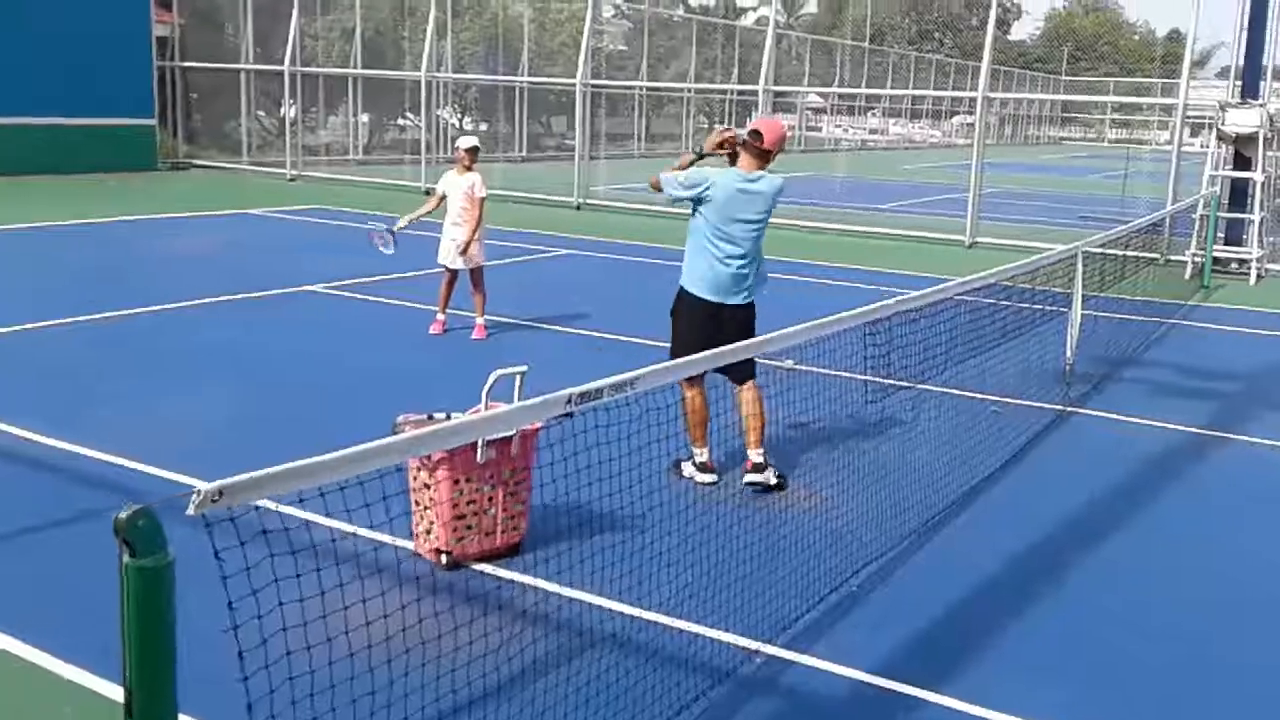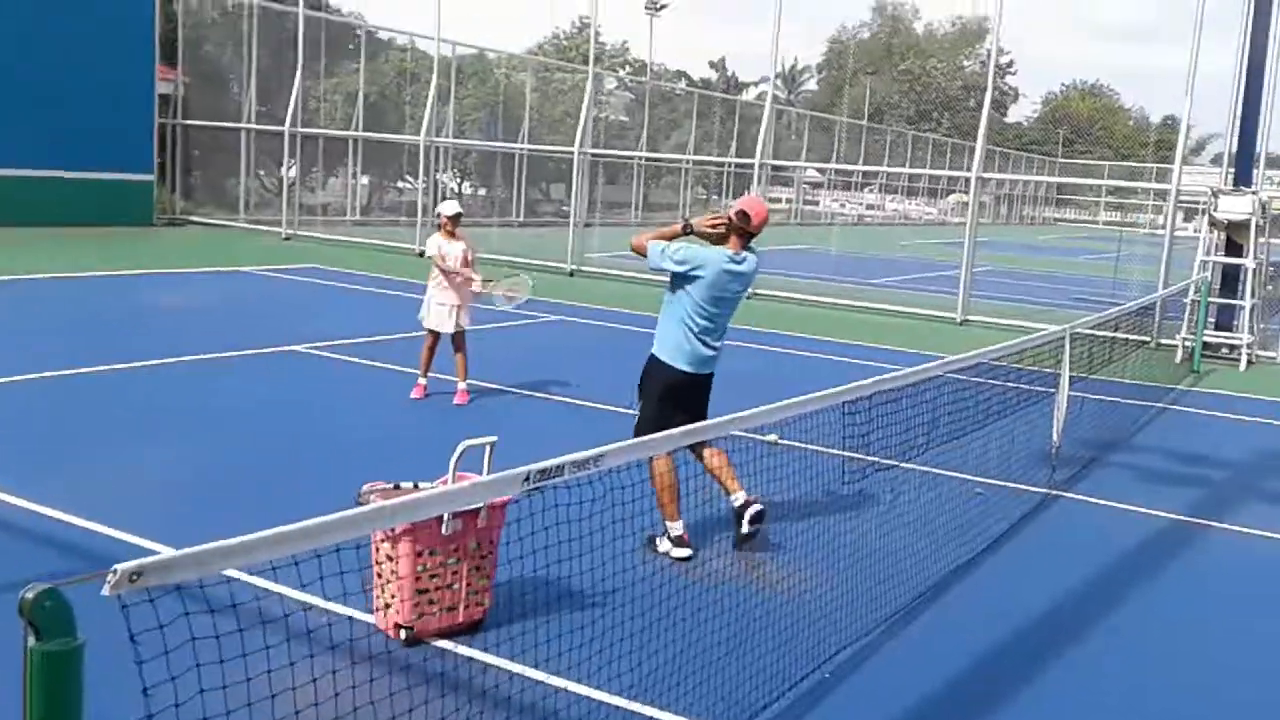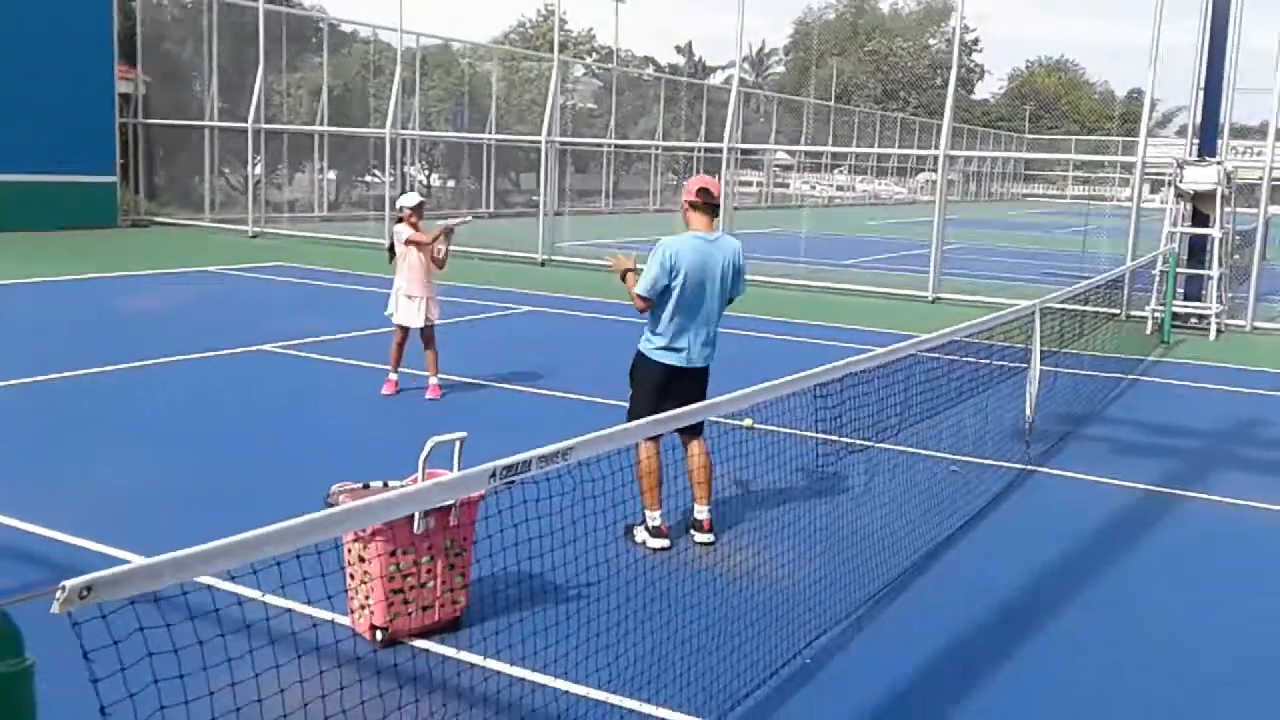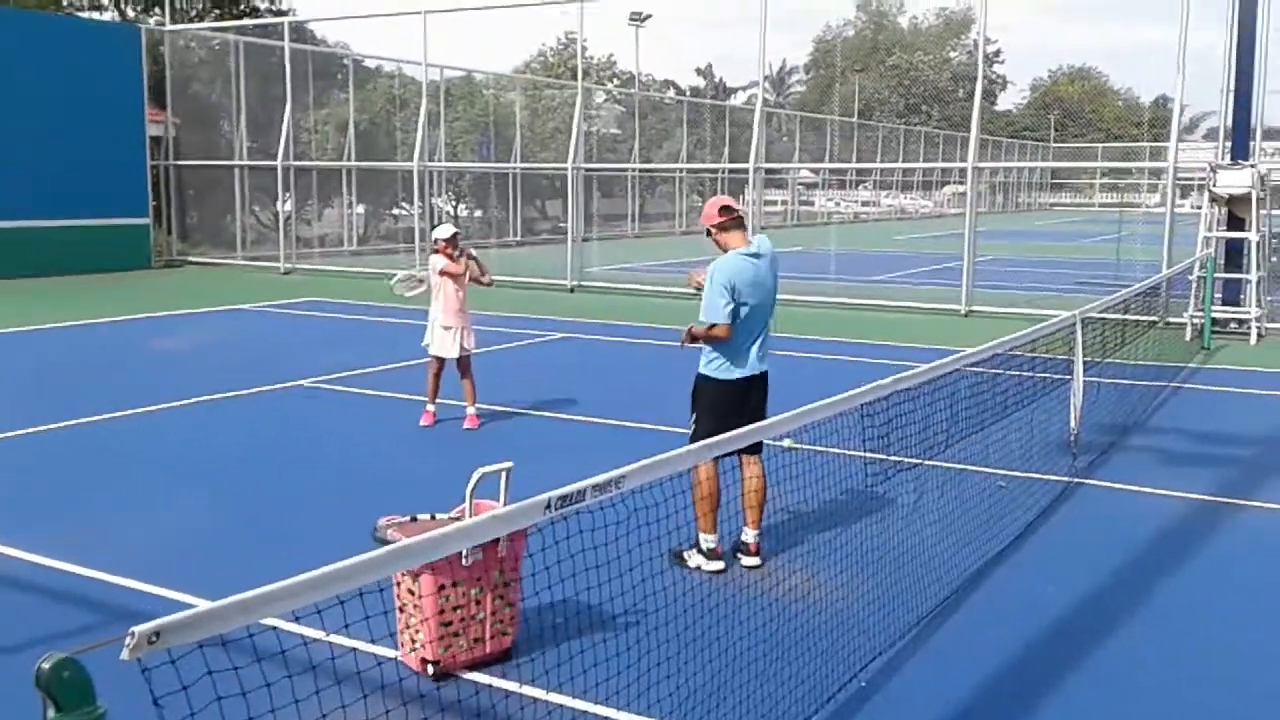
dt=0.4s
person 1, frame 1
left shoulder: (708, 179)
right shoulder: (773, 186)
left elbow: (657, 182)
left wrist: (701, 152)
right wrist: (732, 156)
left hip: (697, 293)
right hip: (740, 298)
left knee: (691, 379)
right knee: (745, 380)
left ankle: (701, 461)
right ankle: (756, 463)
person 1, frame 2
left shoulder: (696, 258)
right shoulder: (749, 265)
left elbow: (638, 243)
left wrist: (690, 227)
right wrist: (714, 237)
left hip: (668, 365)
right hip: (702, 368)
left knee: (659, 448)
right knee: (700, 442)
left ankle: (675, 536)
right ankle: (742, 500)
person 1, frame 3
left shoulder: (669, 247)
right shoulder: (733, 249)
left elbow: (642, 303)
left wrist: (627, 272)
left hip: (658, 358)
right hip: (699, 360)
left knee: (646, 438)
right knee: (694, 437)
left ankle: (654, 525)
right ankle: (702, 519)
person 1, frame 4
left shoulder: (722, 268)
right shoulder: (766, 248)
left elbow: (720, 330)
left wrist: (693, 332)
left hip: (720, 377)
right hip: (756, 375)
left knee: (704, 458)
right knee: (751, 457)
left ankle: (708, 548)
right ankle: (750, 542)
person 2, frame 1
left shoulder: (476, 178)
right shoulder: (448, 176)
left elbow: (478, 214)
right elbow: (434, 202)
left wrist: (469, 239)
right wrist: (411, 217)
left hip: (470, 237)
right hip: (450, 235)
left knee: (477, 280)
right knee: (448, 278)
left ankle: (480, 322)
right ankle: (440, 318)
person 2, frame 2
left shoulder: (463, 243)
right shoulder: (433, 241)
left elbow: (469, 270)
right elbow: (441, 267)
left wrist: (475, 280)
right wrist: (462, 271)
left hip: (459, 300)
right hip: (437, 298)
left knee: (459, 344)
right knee: (430, 342)
left ankle: (462, 387)
right ankle: (421, 382)
person 2, frame 3
left shoulder: (426, 234)
right shoulder: (399, 230)
left elbow: (439, 265)
right elbow: (426, 241)
left wrist: (446, 242)
right wrist: (442, 230)
left hip: (426, 292)
right hip: (405, 292)
left knee: (428, 339)
right knee: (399, 337)
left ankle: (433, 382)
right ankle: (392, 378)
person 2, frame 4
left shoulder: (463, 264)
right shoulder: (435, 260)
left elbow: (487, 281)
right elbow: (459, 270)
left wrist: (474, 258)
right wrist: (464, 257)
left hip: (461, 322)
right hip: (441, 322)
left knee: (465, 368)
right knee: (435, 368)
left ankle: (471, 412)
right ankle: (430, 409)
